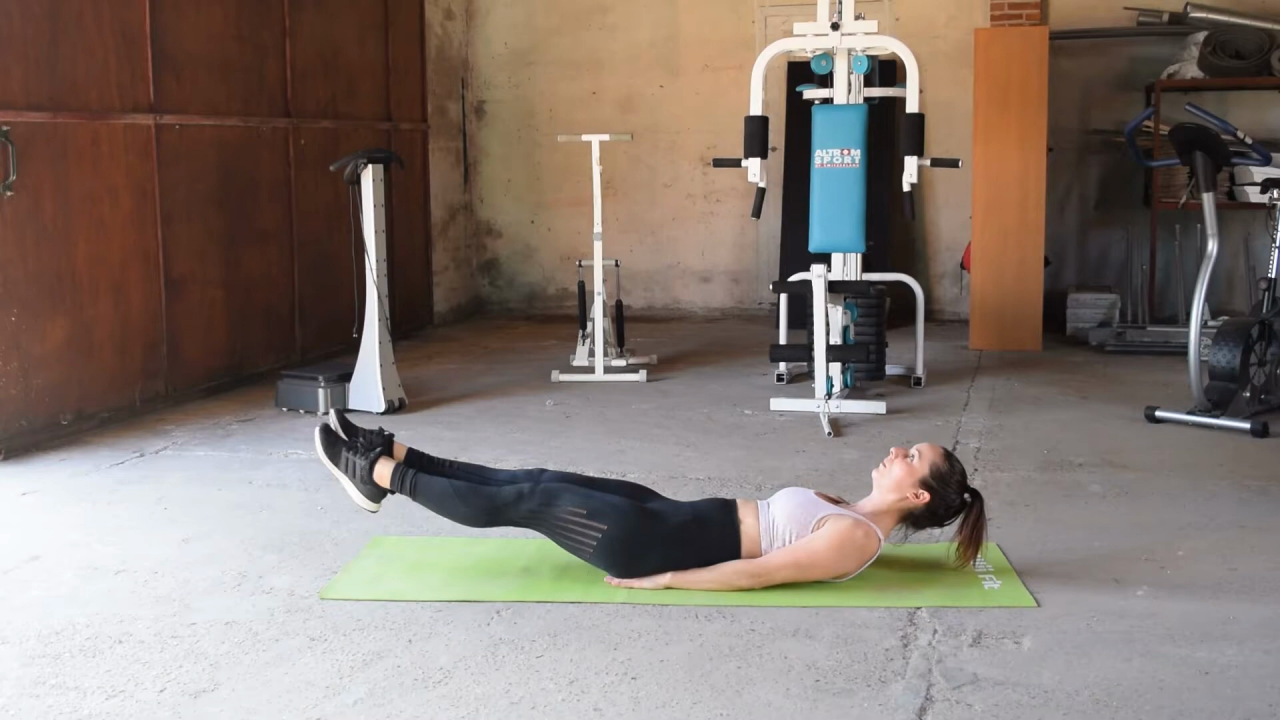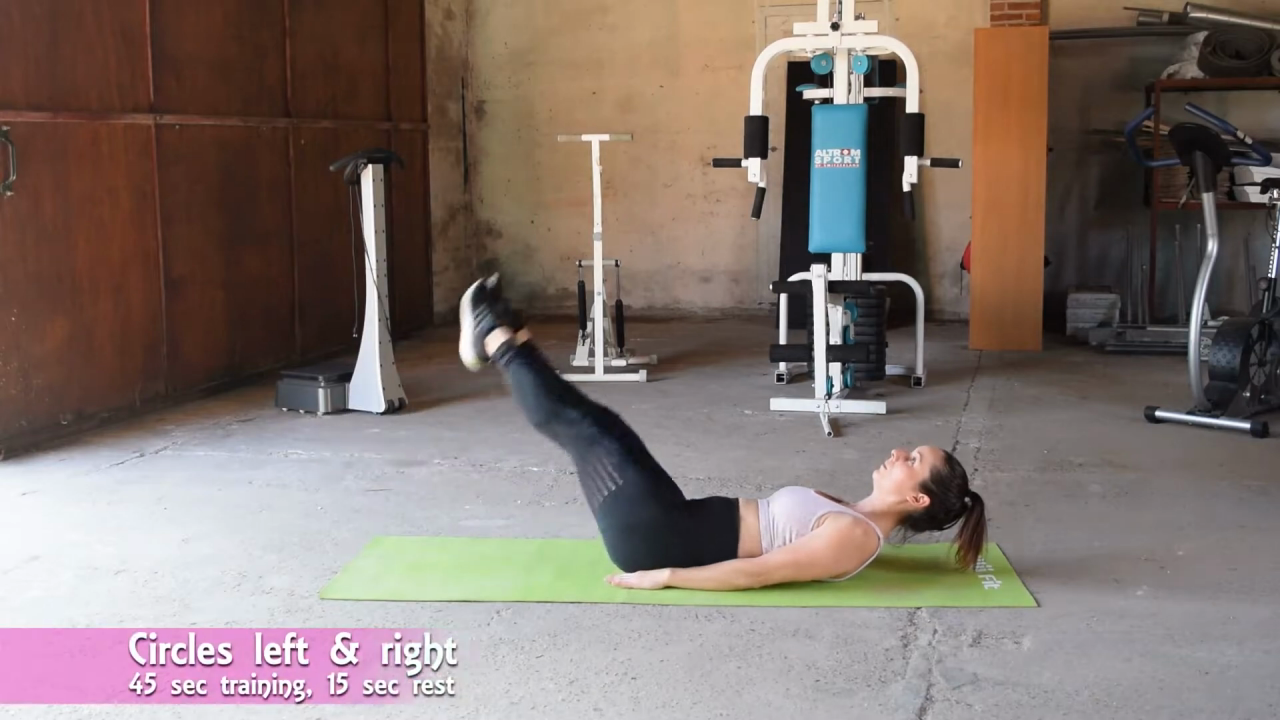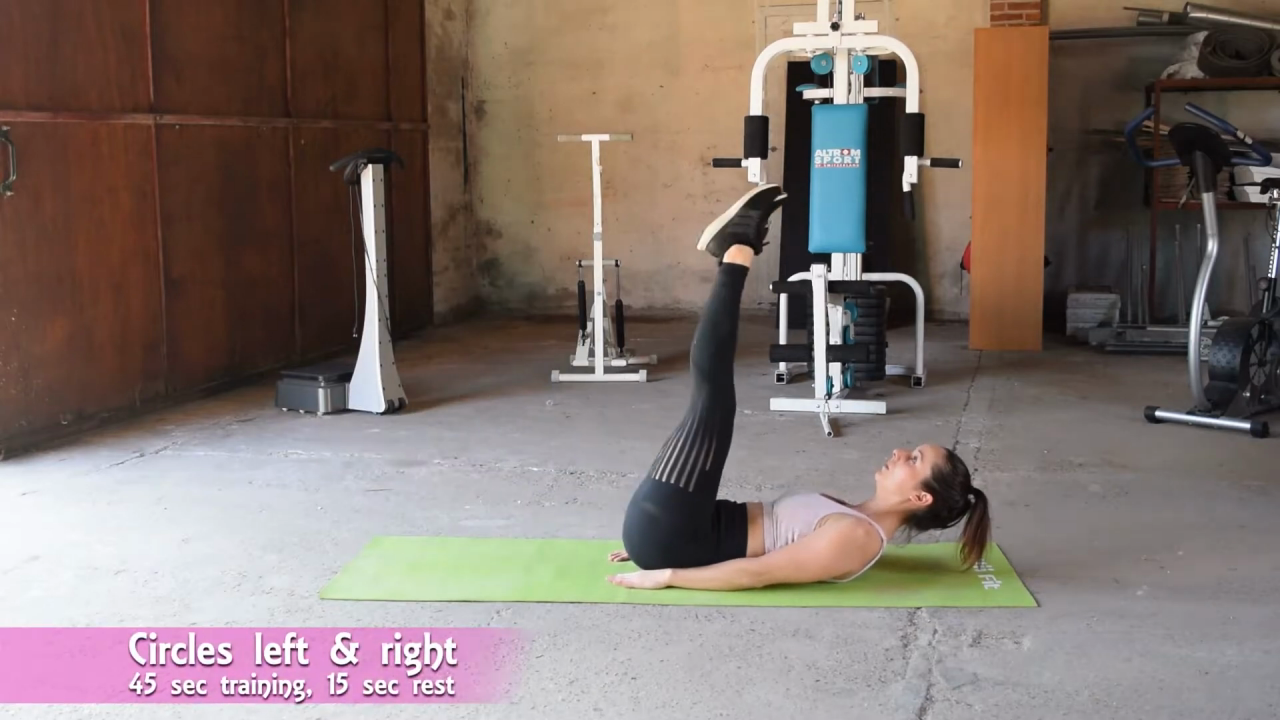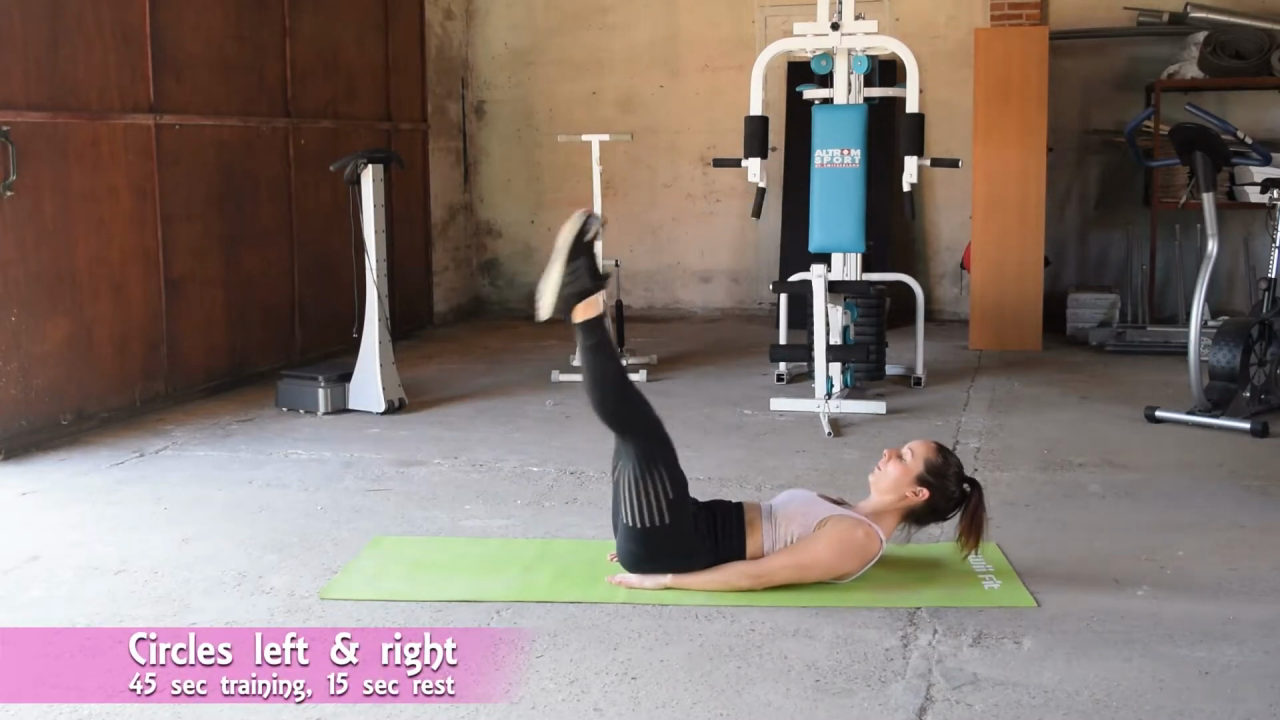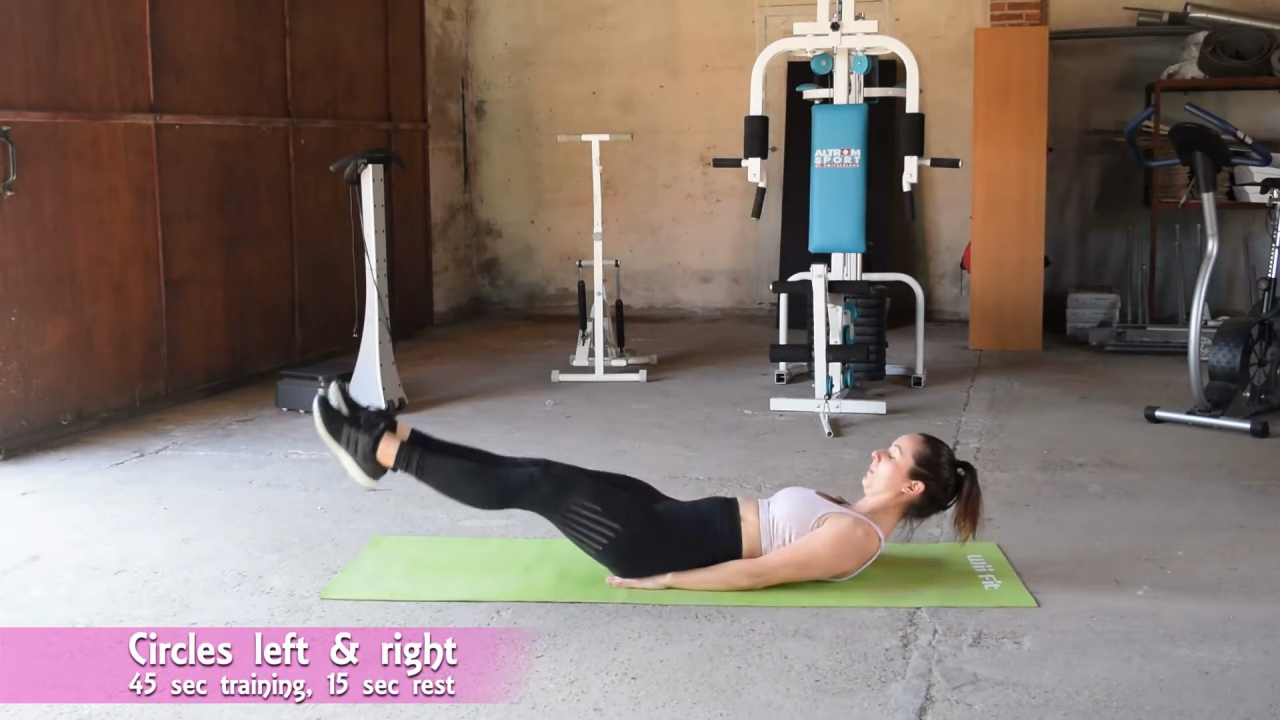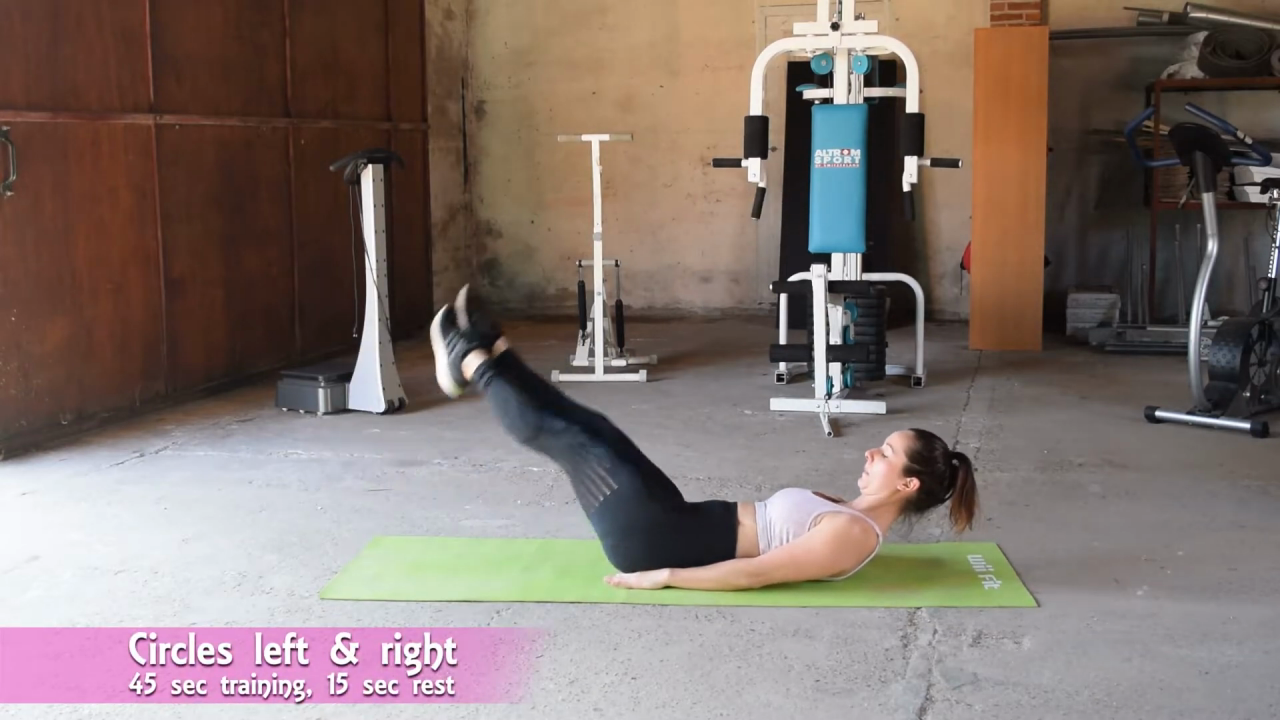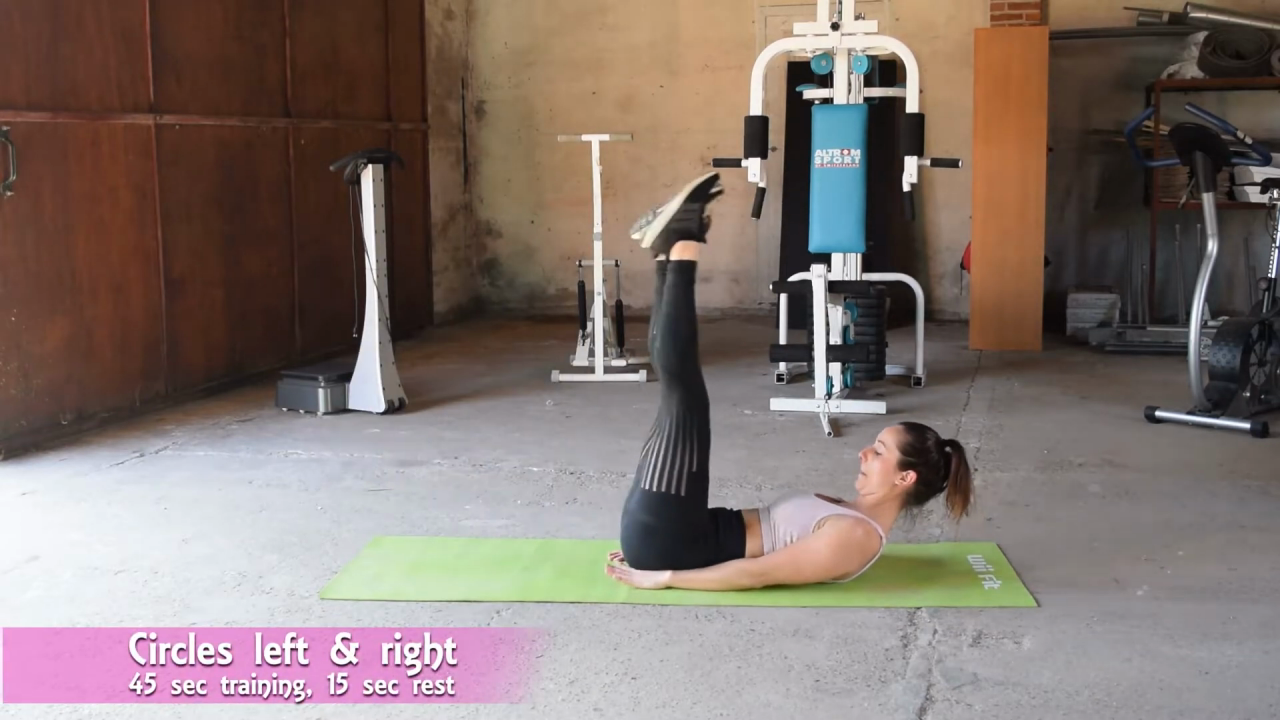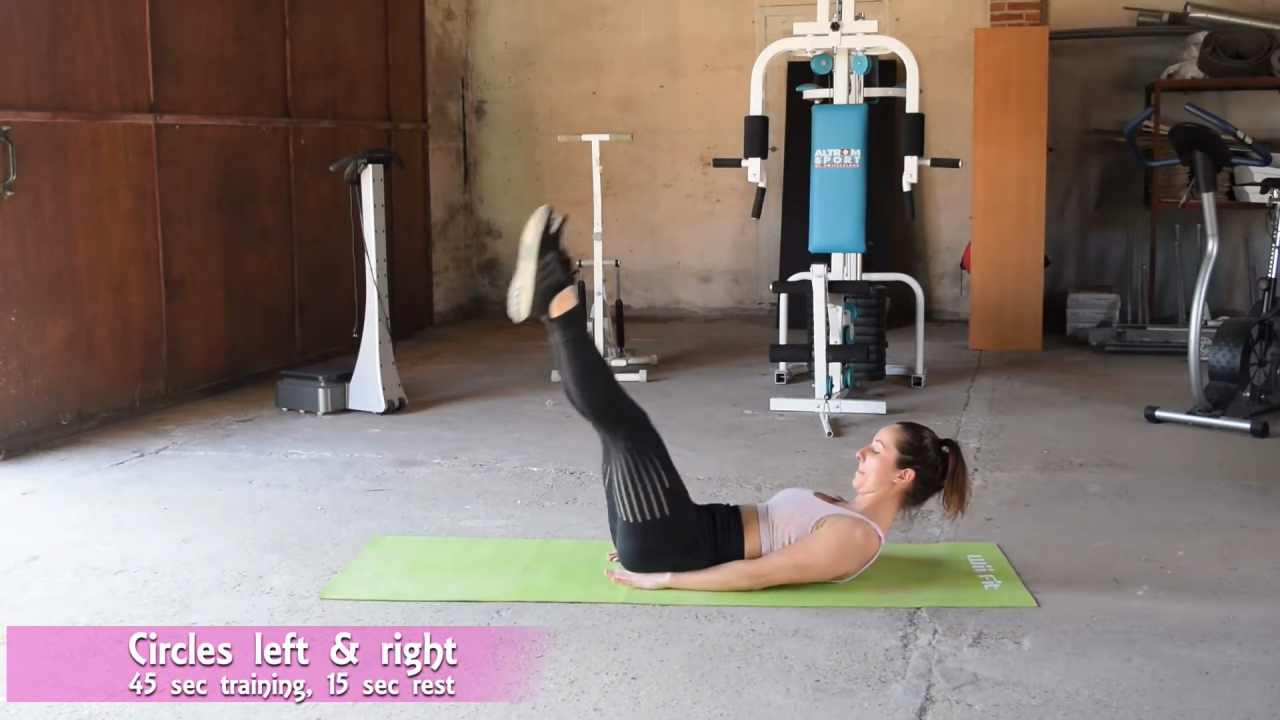
dt=0.4s
person 1, frame 1
left shoulder: (855, 538)
right shoulder: (851, 513)
left elbow: (760, 571)
left wrist: (662, 577)
left hip: (665, 544)
right hip: (677, 518)
left knee: (533, 501)
right knee: (542, 482)
left ankle: (381, 474)
right ankle: (386, 456)
person 1, frame 2
left shoulder: (853, 539)
right shoulder: (850, 516)
left elbow: (756, 571)
left wrist: (665, 576)
left hip: (658, 542)
right hip: (682, 527)
left knee: (583, 430)
right knee: (598, 422)
left ankle: (497, 340)
right ankle: (507, 340)
person 1, frame 3
left shoulder: (857, 537)
right shoulder: (854, 514)
left elbow: (759, 574)
left wrist: (665, 576)
left hip: (666, 543)
left knee: (714, 388)
left ankle: (738, 250)
right ankle: (733, 251)
person 1, frame 4
left shoulder: (857, 539)
right shoulder: (852, 512)
left elbow: (765, 572)
left wrist: (664, 579)
right wrist: (659, 525)
left hip: (667, 549)
right hip: (694, 535)
left knee: (635, 429)
left ankle: (584, 300)
right ankle: (583, 300)
person 1, frame 5
left shoulder: (855, 536)
right shoulder: (847, 510)
left elbow: (758, 573)
left wrist: (664, 577)
left hip: (670, 540)
right hip: (679, 520)
left knee: (541, 484)
right knee: (543, 475)
left ankle: (383, 451)
right ankle: (389, 439)
person 1, frame 6
left shoulder: (852, 538)
right shoulder: (853, 512)
left elbow: (754, 572)
left wrist: (664, 575)
left hip: (659, 539)
right hip: (687, 527)
left knee: (565, 438)
right knee: (587, 427)
left ankle: (472, 362)
right ankle: (489, 354)
person 1, frame 7
left shoulder: (857, 536)
right shoulder: (852, 513)
left elbow: (758, 574)
left wrist: (660, 578)
left hip: (663, 547)
left knee: (683, 389)
left ankle: (682, 244)
right ankle: (672, 250)
person 1, frame 8
left shoulder: (855, 538)
right shoulder: (853, 510)
left elbow: (761, 572)
left wrist: (661, 578)
left hip: (671, 551)
right hip: (702, 533)
left knee: (621, 423)
left ankle: (556, 298)
right ankle: (554, 297)
